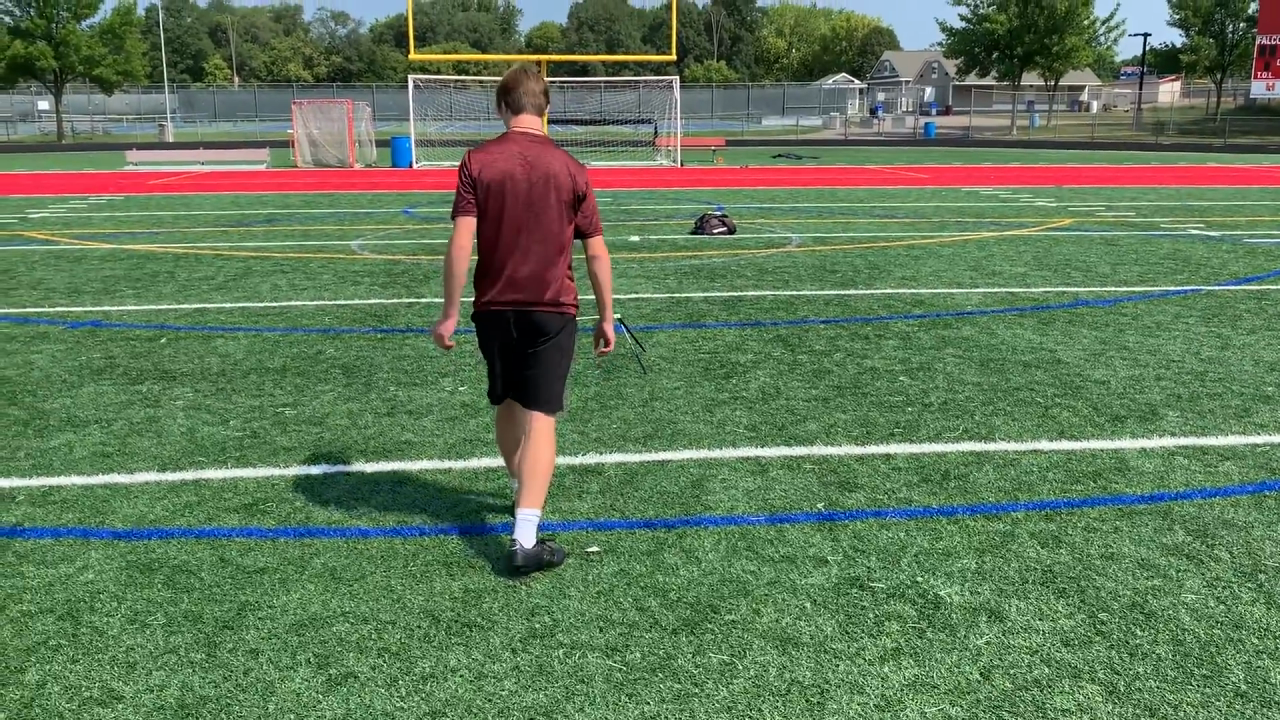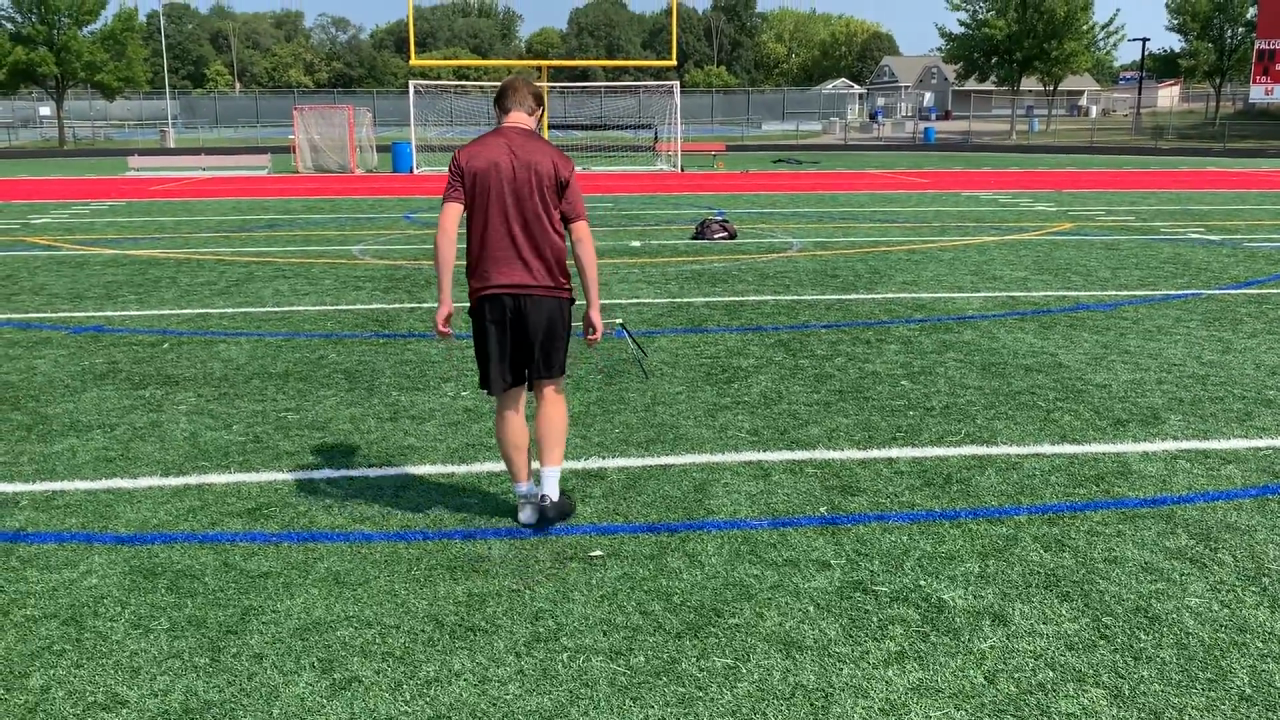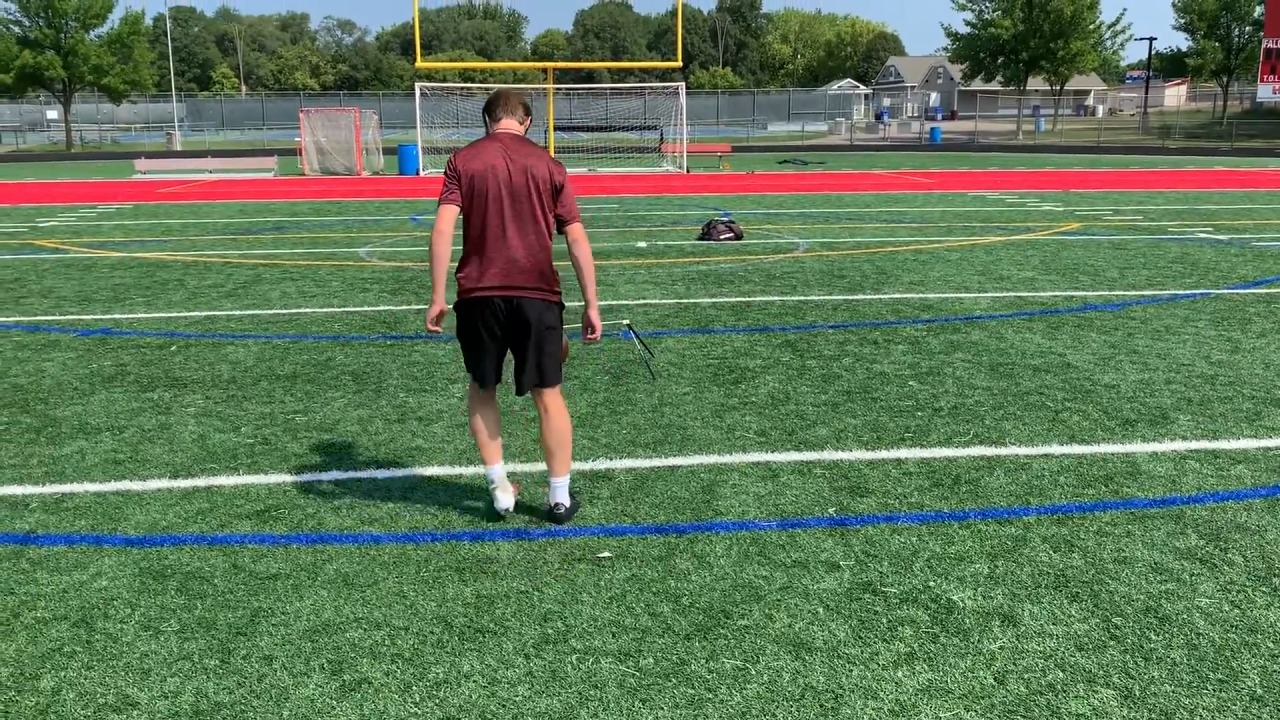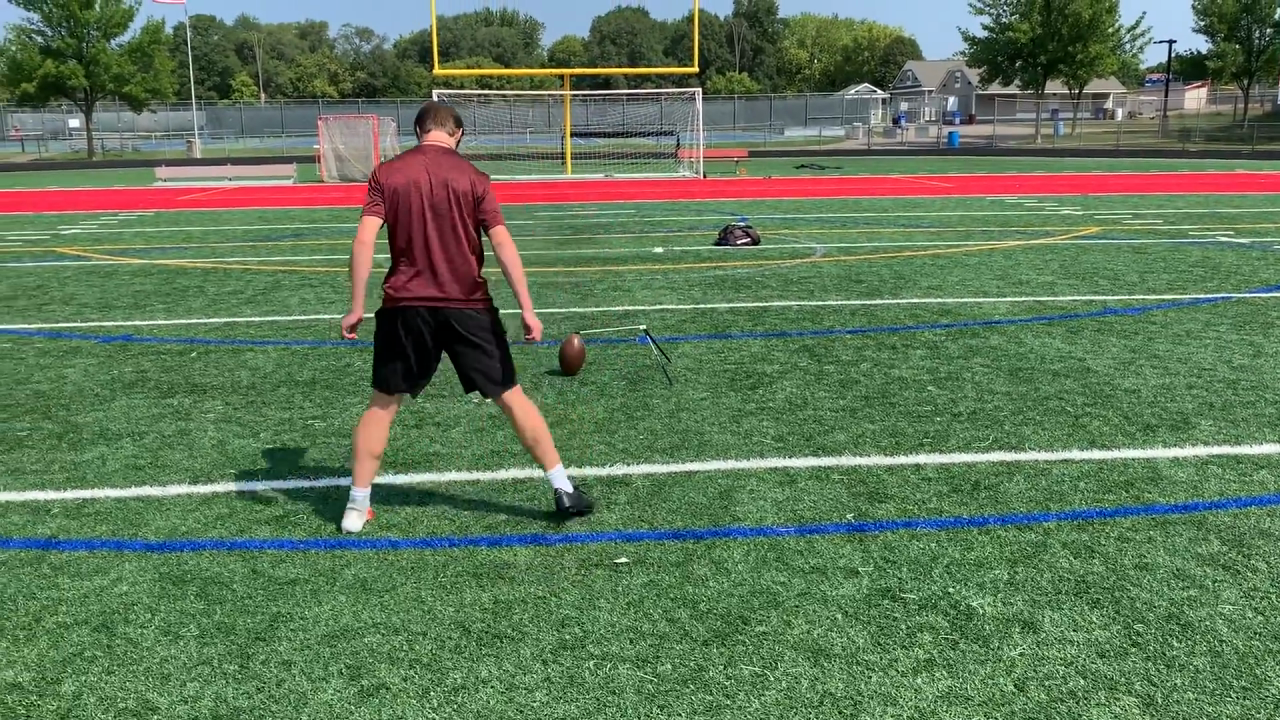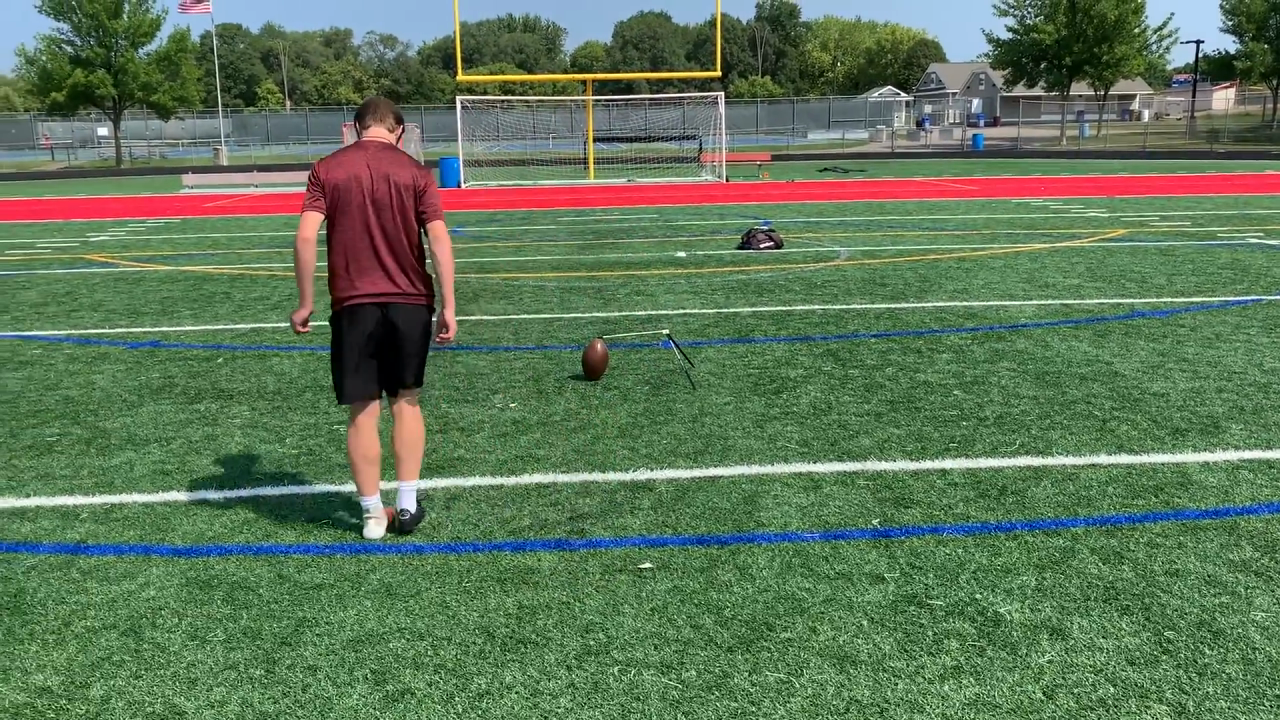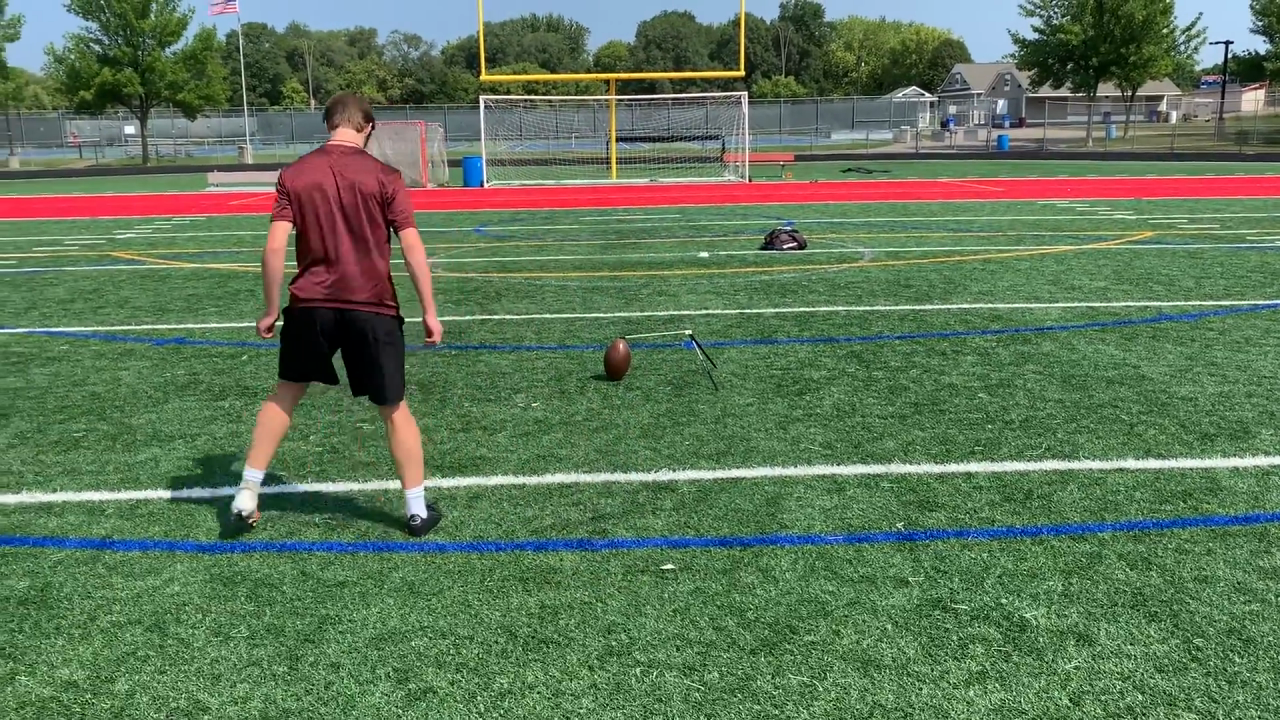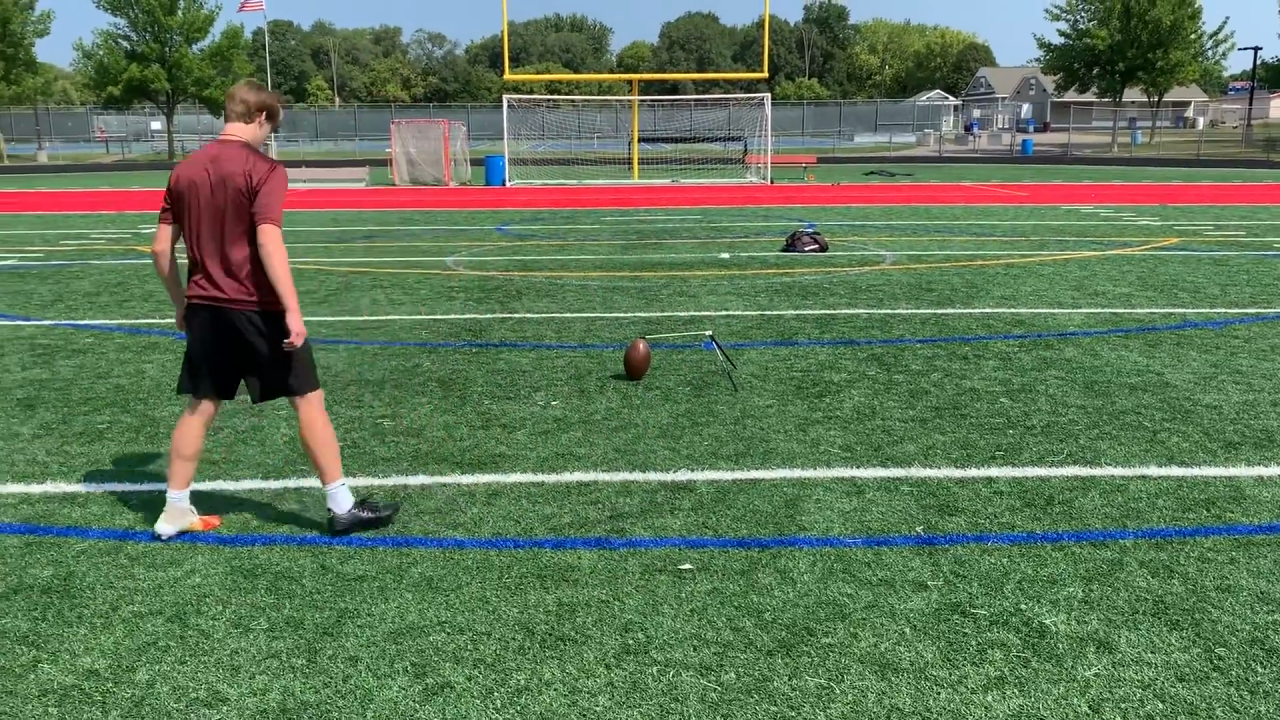
dt=0.4s
person 1, frame 1
left shoulder: (478, 161)
right shoulder: (571, 169)
left elbow: (461, 244)
right elbow: (596, 252)
left wrist: (449, 313)
right wrist: (606, 317)
left hip: (494, 308)
right hip: (552, 310)
left knee: (508, 405)
right knee: (540, 421)
left ankle: (522, 496)
right ankle: (525, 539)
person 1, frame 2
left shoulder: (468, 156)
right shoulder: (555, 160)
left elbow: (446, 229)
right elbow: (581, 237)
left wrist: (444, 299)
right wrist: (593, 304)
left hip: (490, 294)
right hip: (548, 292)
left knee: (509, 398)
right knee: (550, 389)
left ankle: (525, 499)
right ankle: (549, 490)
person 1, frame 3
left shoulder: (463, 160)
right shoulder: (548, 165)
left elbow: (442, 229)
right elbow: (577, 239)
left wrist: (438, 297)
right wrist: (591, 305)
left hip: (479, 294)
right hip: (538, 295)
left knee: (481, 391)
right knee: (548, 396)
left ankle: (499, 486)
right ankle: (560, 497)
person 1, frame 4
left shoulder: (387, 173)
right shoulder: (472, 177)
left elbow: (364, 241)
right elbow: (503, 243)
left wrist: (356, 307)
right wrist: (527, 310)
left hip: (404, 306)
right hip: (467, 305)
left knee: (382, 404)
right knee: (511, 397)
left ankle: (357, 507)
right ankle: (564, 489)
person 1, frame 5
left shoulder: (327, 169)
right shoulder: (416, 171)
left elbow: (306, 236)
right elbow: (439, 240)
left wrist: (306, 301)
right wrist: (448, 306)
left hip: (353, 305)
right hip: (410, 302)
left knee: (362, 412)
right knee: (406, 401)
left ankle: (373, 514)
right ankle: (407, 504)
person 1, frame 6
left shoulder: (294, 174)
right shoulder: (384, 176)
left elbow: (275, 246)
right elbow: (413, 247)
left wrist: (271, 309)
right wrist: (430, 311)
left hip: (311, 306)
right hip: (374, 308)
left knee: (285, 395)
right knee: (394, 408)
left ankle: (248, 492)
right ankle: (417, 508)
person 1, frame 7
left shoulder: (183, 170)
right shoulder: (262, 169)
left elbow: (161, 247)
right elbow: (269, 243)
left wrist: (180, 302)
right wrist: (292, 311)
left hip: (206, 308)
right hip: (257, 307)
left knee: (199, 408)
right knee: (309, 402)
left ankle: (175, 511)
right ankle: (342, 506)
